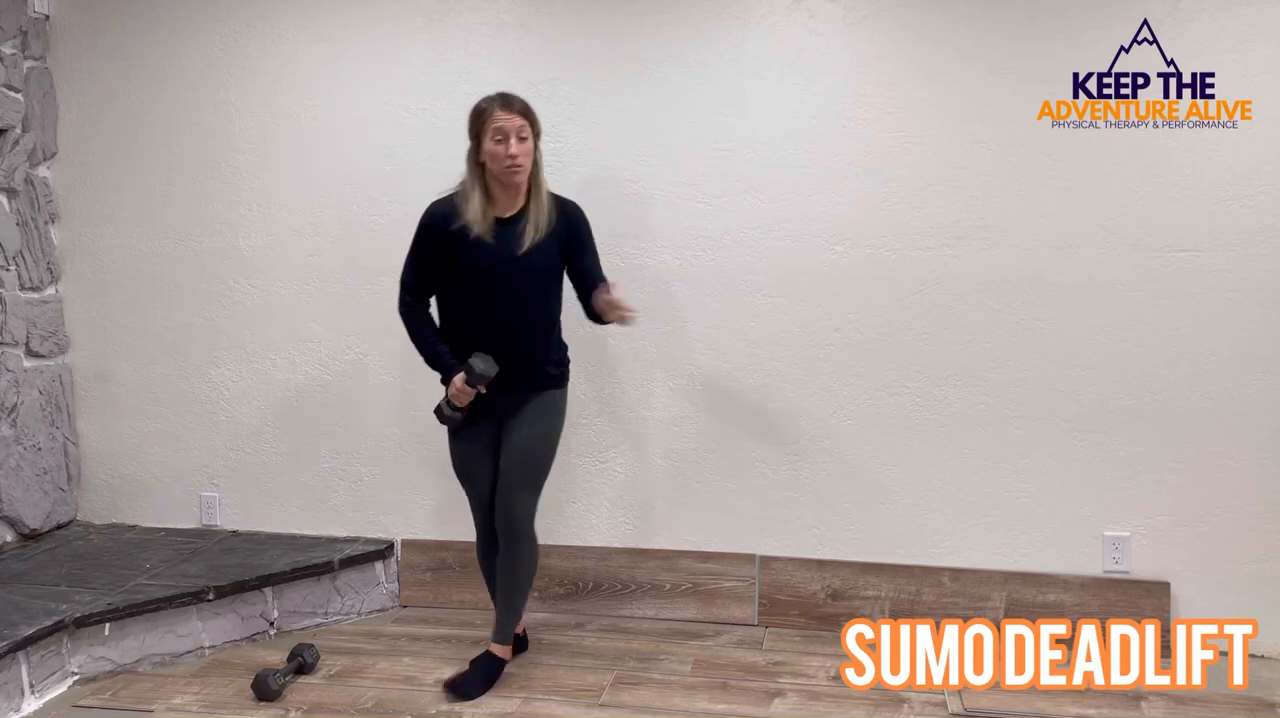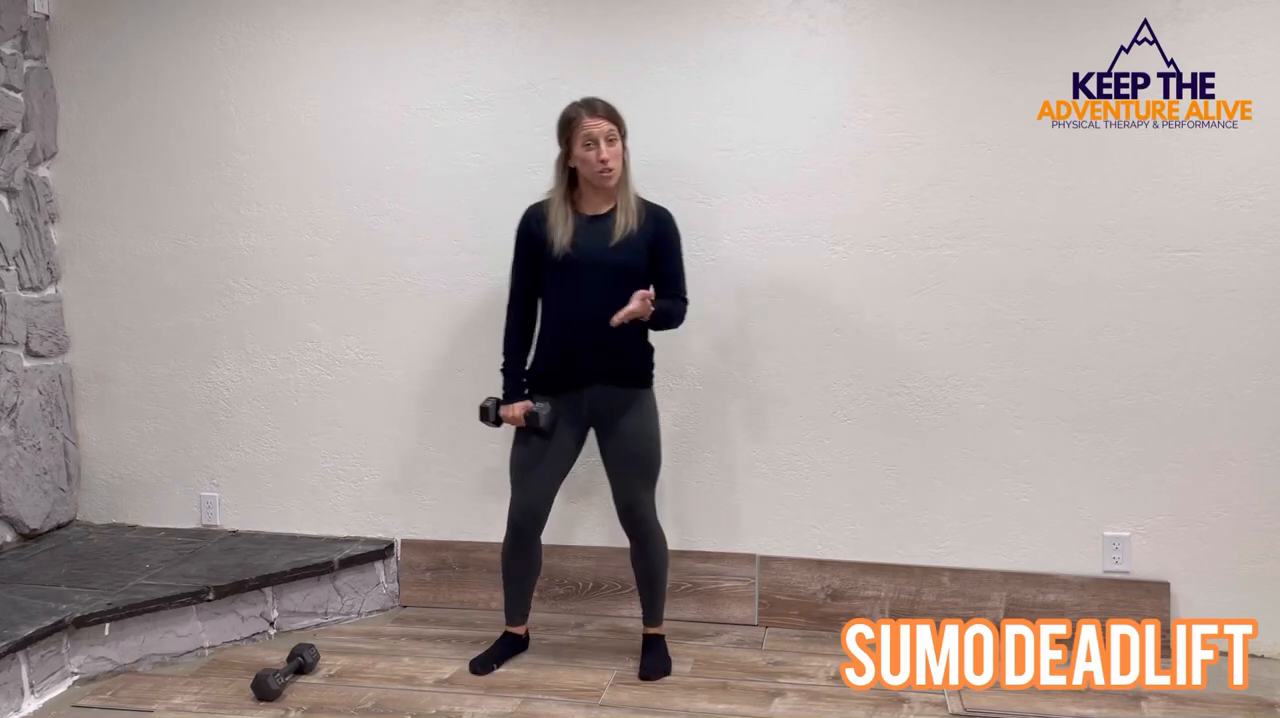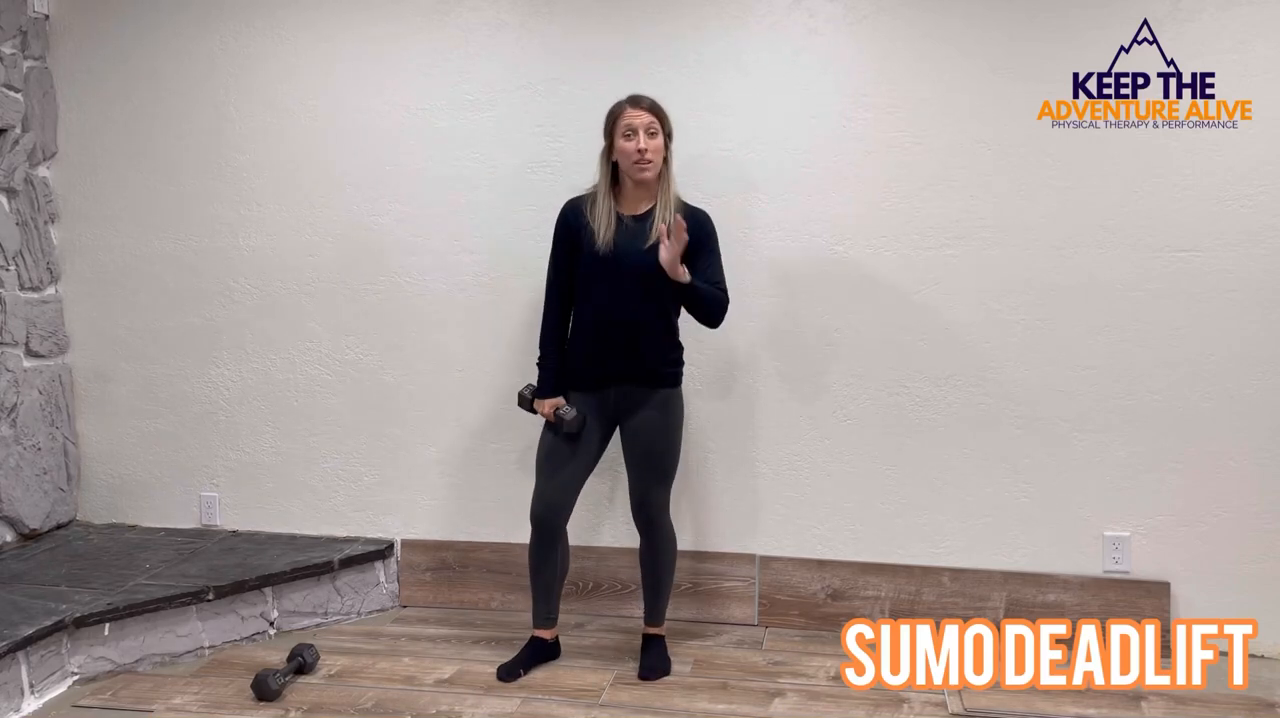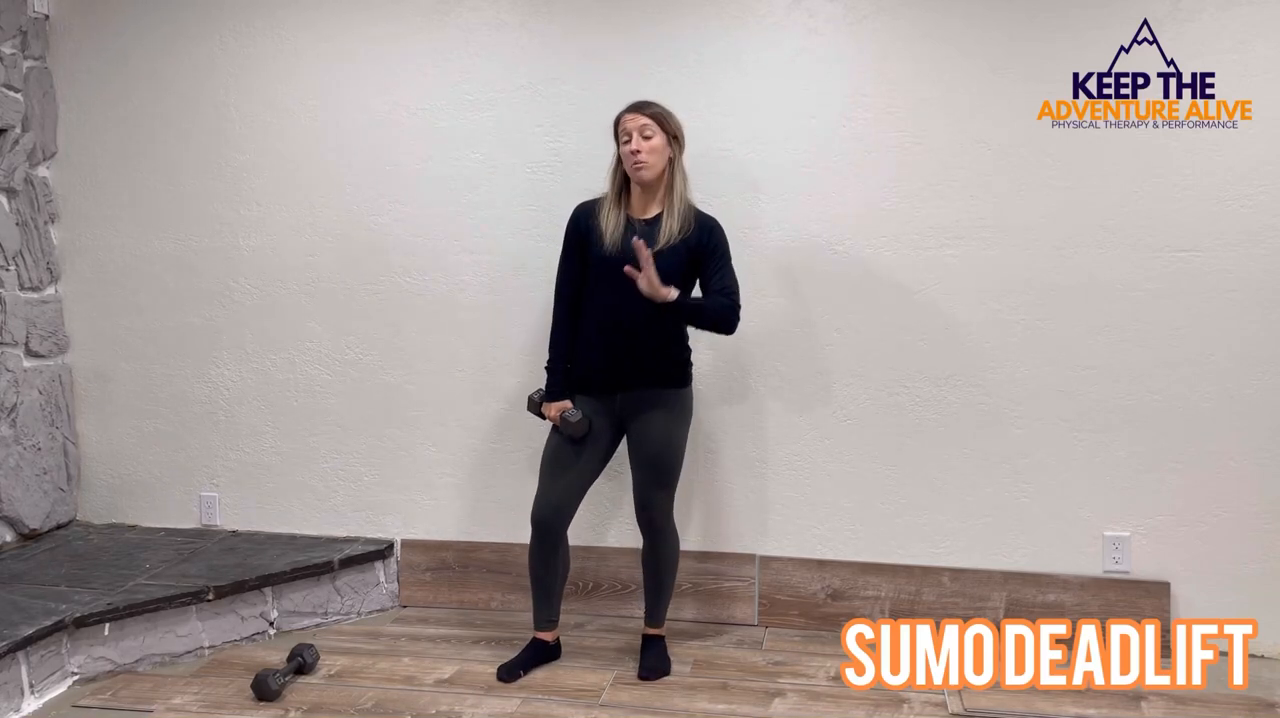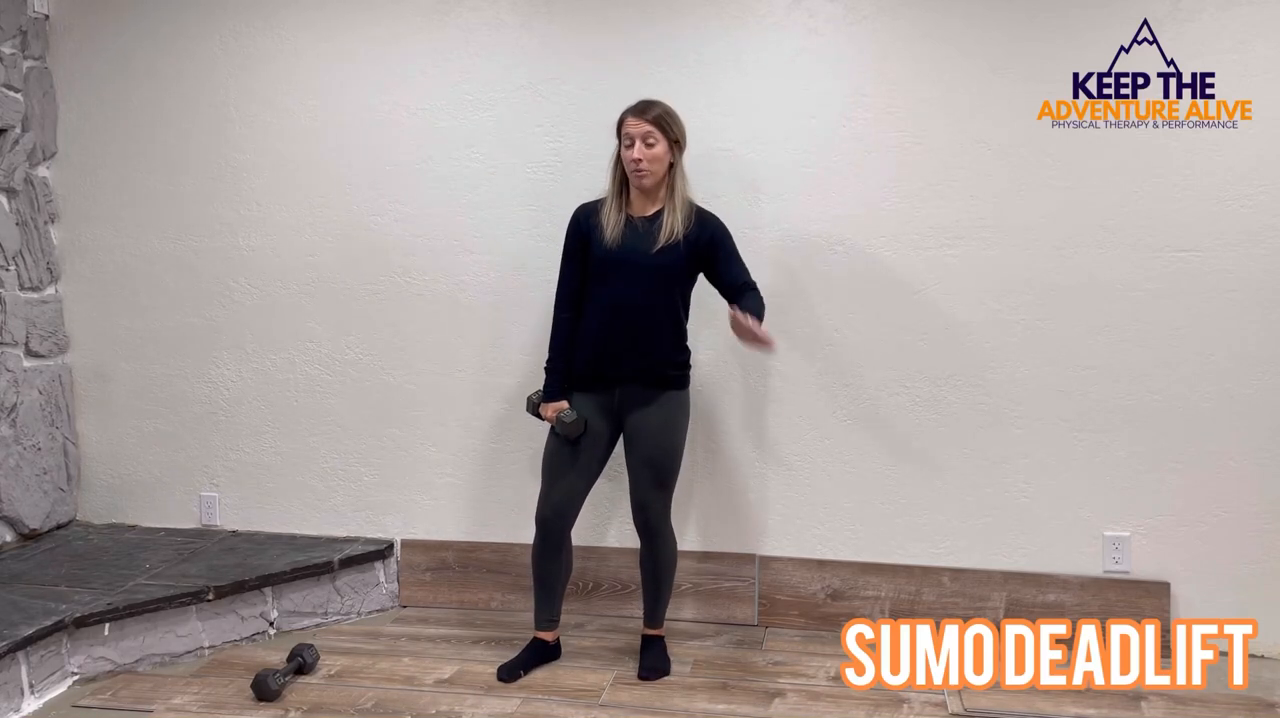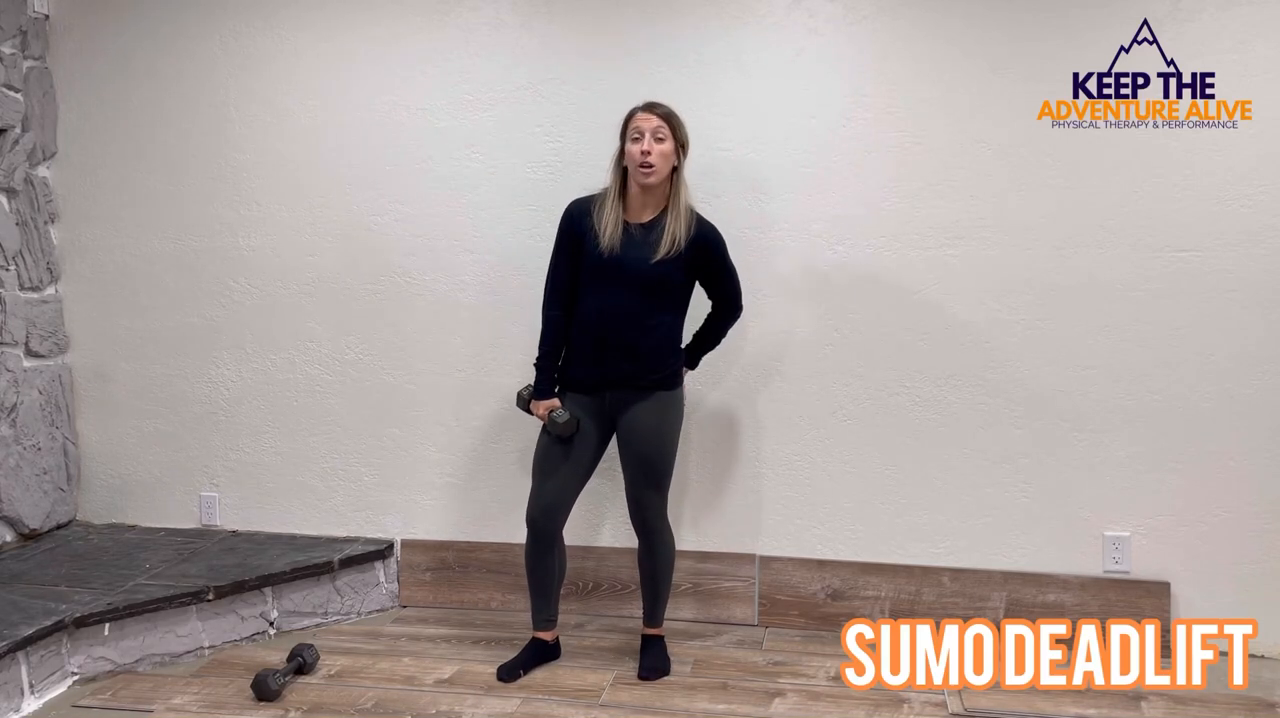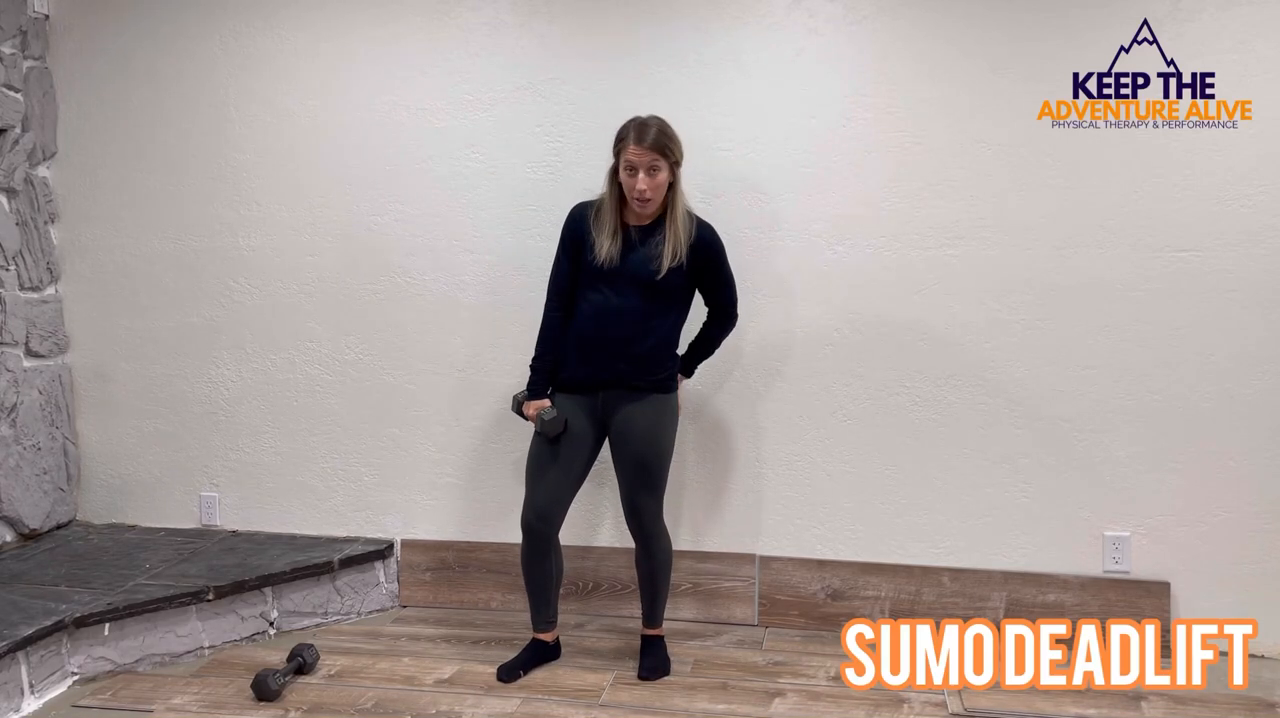
dt=0.5s
person 1, frame 1
left shoulder: (563, 218)
right shoulder: (445, 219)
left elbow: (590, 297)
right elbow: (412, 301)
left wrist: (608, 306)
right wrist: (447, 370)
left hip: (538, 392)
right hip: (474, 393)
left knee: (515, 517)
right knee: (487, 519)
left ankle: (498, 651)
right ankle: (512, 632)
person 1, frame 2
left shoulder: (652, 222)
right shoulder: (539, 222)
left elbow: (676, 307)
right elbow: (520, 308)
left wrist: (648, 309)
right wrist: (514, 388)
left hip: (626, 393)
right hip: (552, 393)
left knee: (639, 517)
right knee: (524, 517)
left ankle: (654, 633)
right ankle: (514, 631)
person 1, frame 3
left shoulder: (691, 221)
right shoulder: (578, 215)
left elbow: (715, 310)
right elbow: (557, 305)
left wrist: (678, 273)
right wrist: (548, 385)
left hip: (654, 390)
right hip: (582, 388)
left knee: (651, 514)
right knee: (547, 512)
left ankle: (654, 634)
right ankle: (544, 636)
person 1, frame 4
left shoulder: (701, 230)
right shoulder: (589, 219)
left elbow: (727, 314)
right elbow: (567, 309)
left wrist: (666, 293)
right wrist: (556, 389)
left hip: (661, 395)
right hip: (590, 393)
left knee: (655, 517)
right knee: (548, 514)
left ankle: (654, 635)
right ankle: (545, 637)
person 1, frame 5
left shoulder: (699, 228)
right shoulder: (589, 220)
left elbow: (745, 295)
right elbow: (566, 308)
left wrist: (748, 324)
right wrist: (554, 389)
left hip: (659, 393)
right hip: (588, 390)
left knee: (652, 518)
right knee: (552, 515)
left ankle: (654, 635)
right ankle: (545, 637)
person 1, frame 6
left shoulder: (696, 233)
right shoulder: (583, 217)
left elbow: (729, 305)
right elbow: (556, 306)
left wrist: (687, 359)
right wrist: (545, 386)
left hip: (651, 396)
right hip: (580, 392)
left knee: (649, 518)
right knee: (543, 515)
left ankle: (653, 635)
right ankle: (544, 637)
person 1, frame 7
left shoulder: (697, 238)
right shoulder: (584, 221)
left elbow: (723, 314)
right elbow: (557, 307)
left wrist: (681, 367)
right wrist: (537, 387)
left hip: (646, 398)
right hip: (573, 392)
left knee: (645, 521)
right knee: (537, 518)
left ankle: (653, 635)
right ankle: (544, 637)
